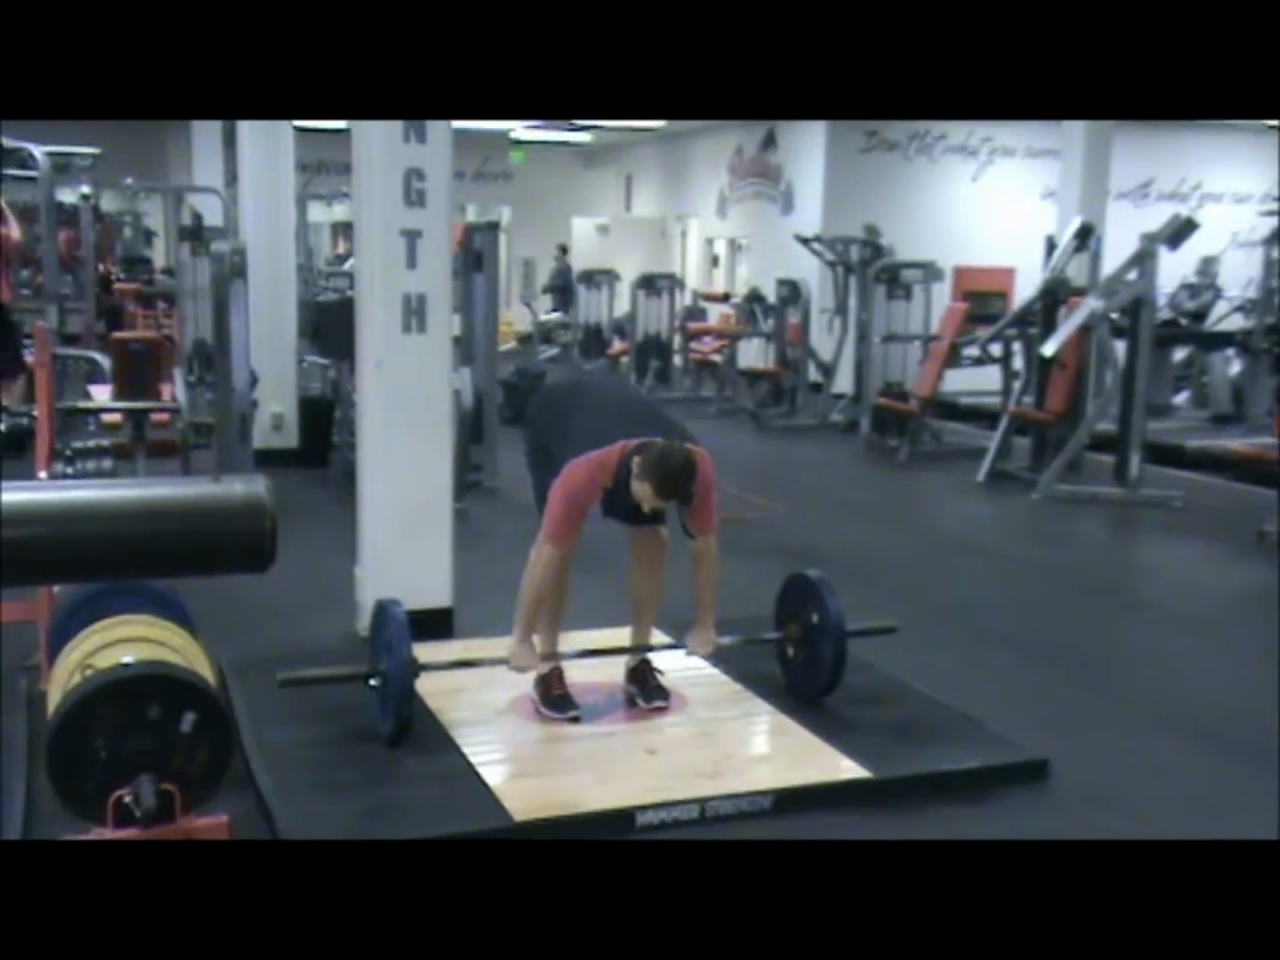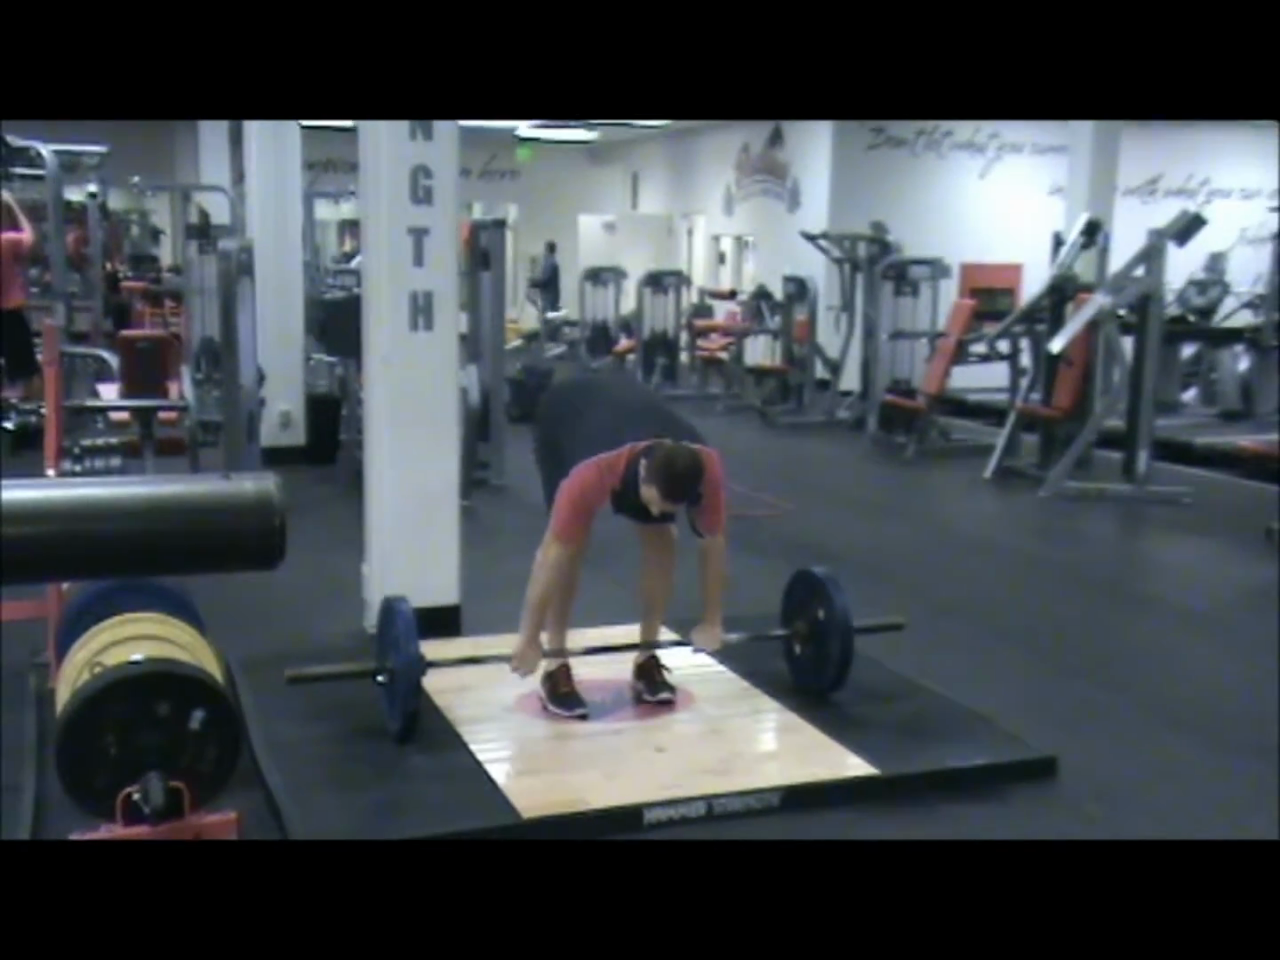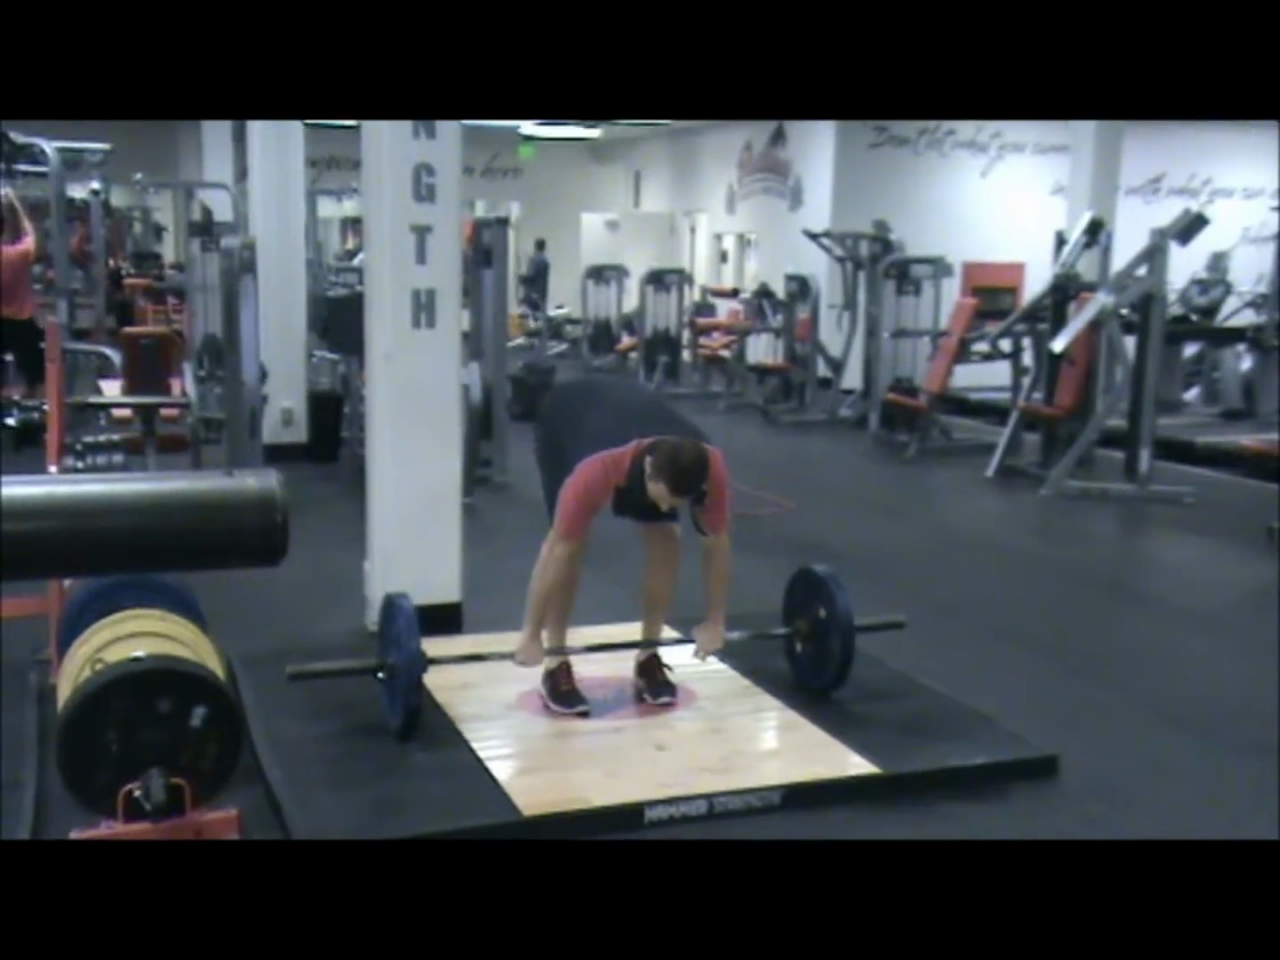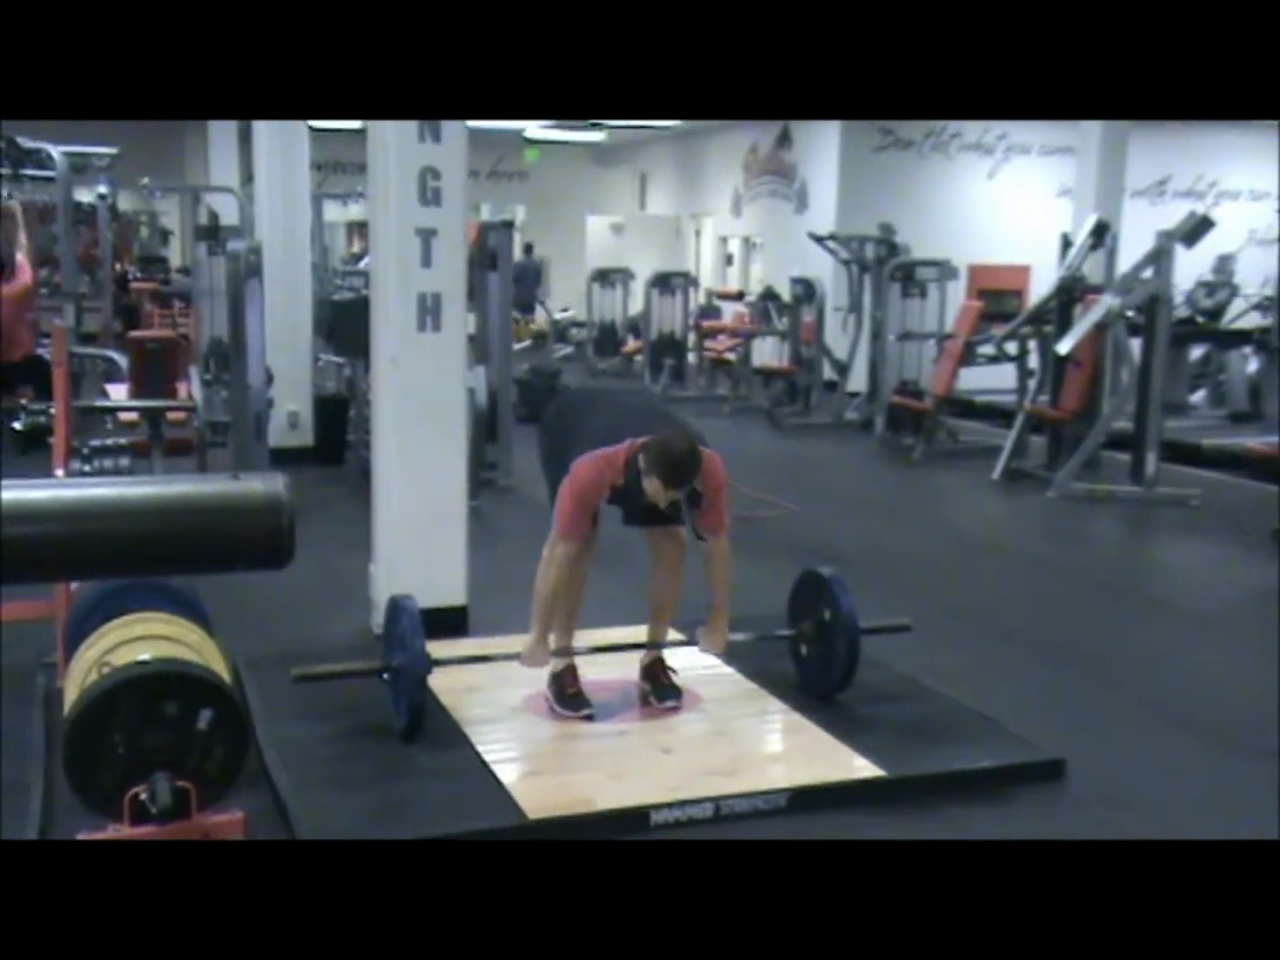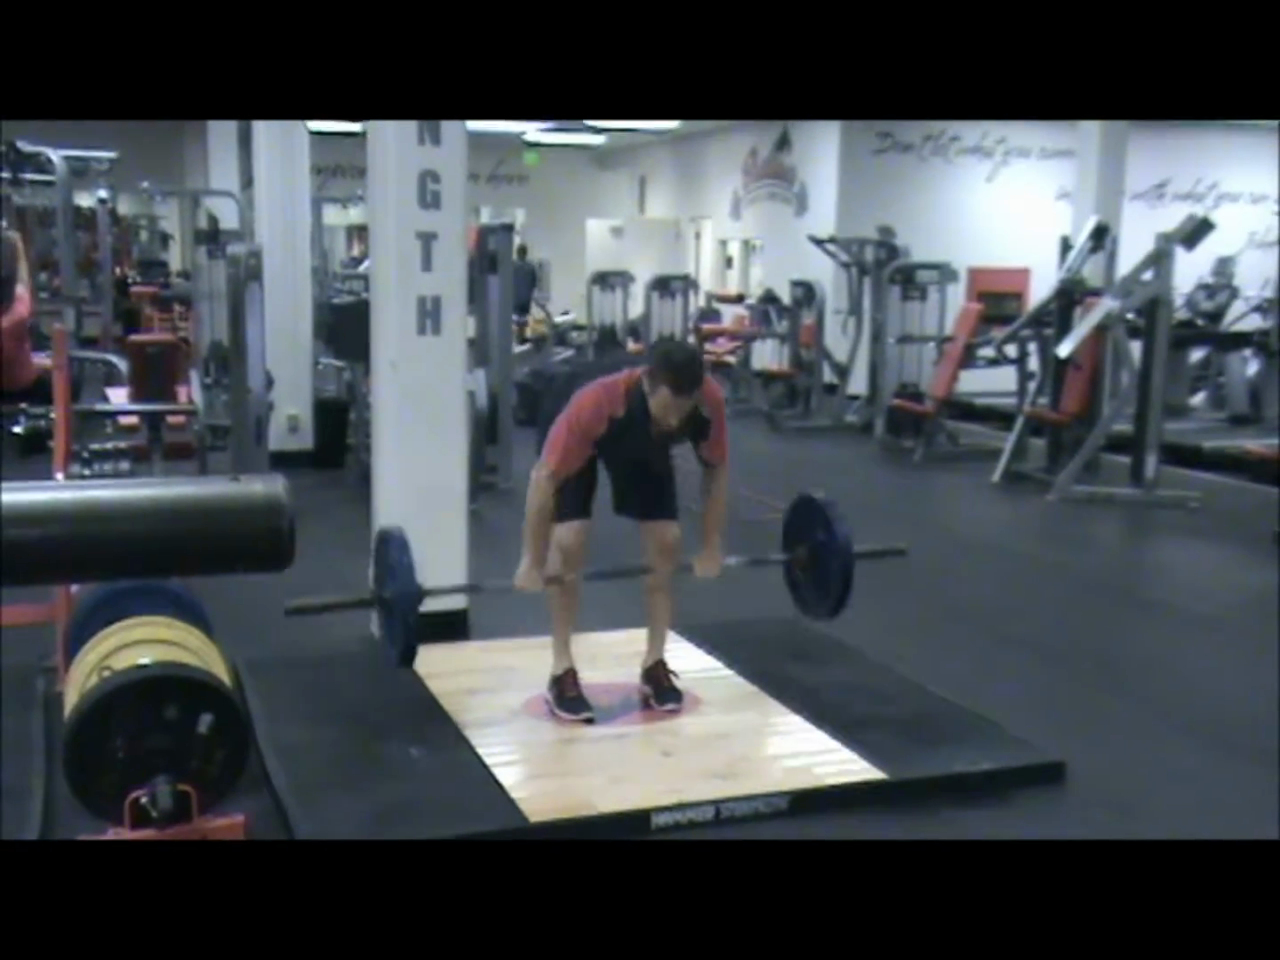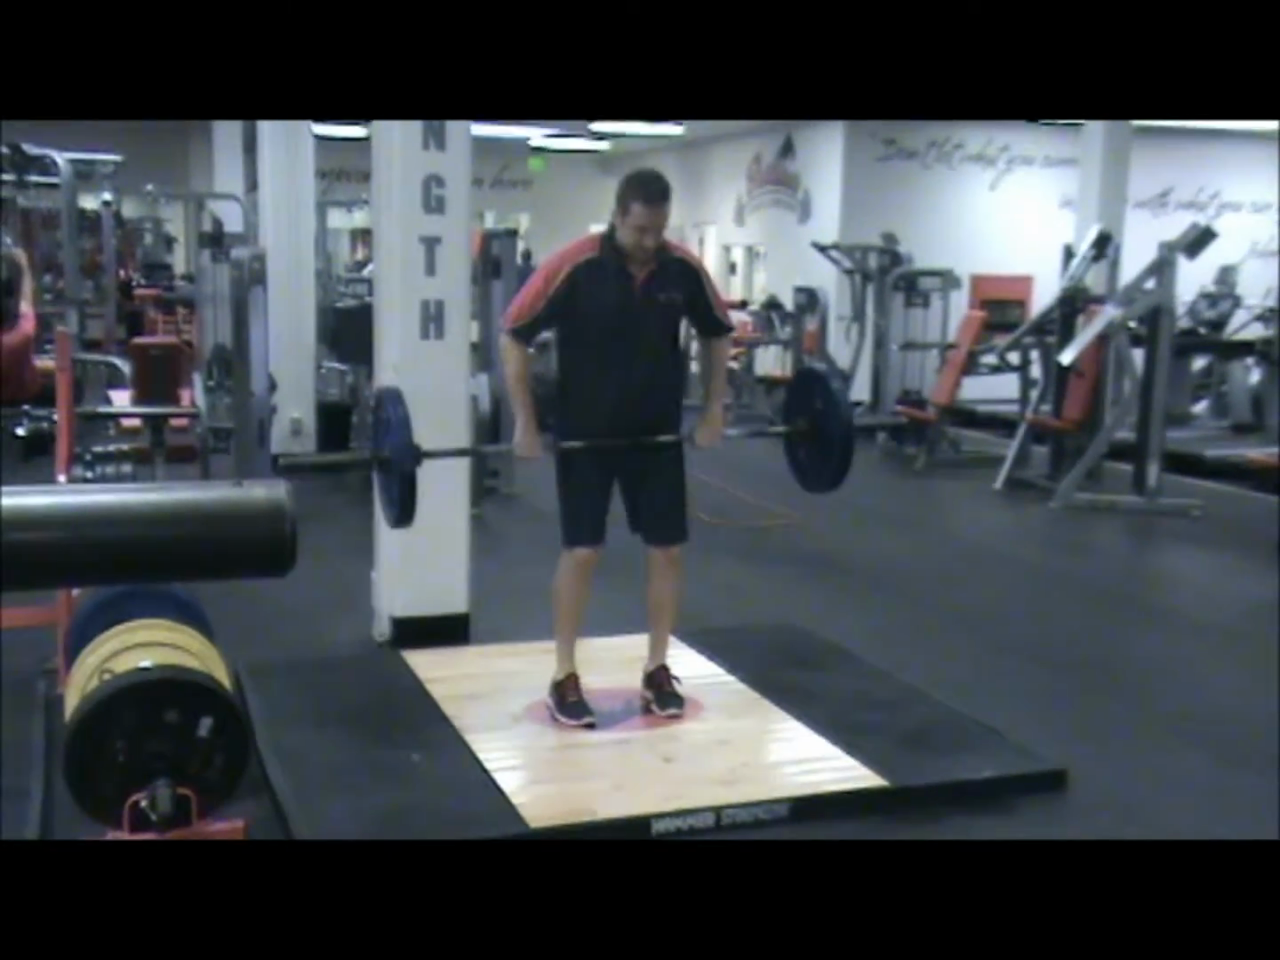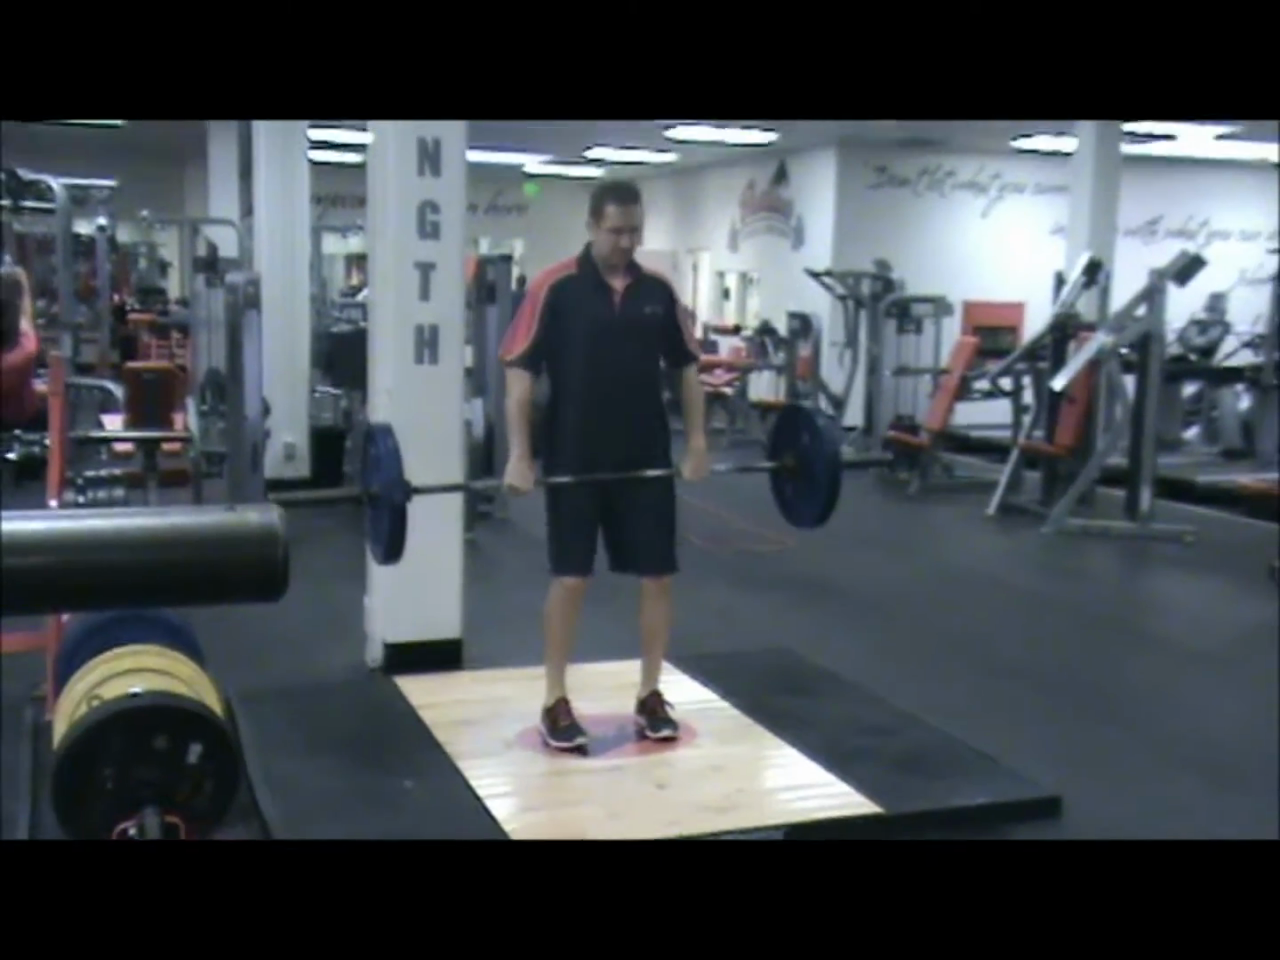
dt=0.4s
person 1, frame 1
left shoulder: (697, 468)
right shoulder: (585, 471)
left elbow: (705, 542)
right elbow: (546, 553)
left wrist: (705, 625)
right wrist: (521, 639)
left knee: (654, 542)
right knee: (562, 546)
left ankle: (638, 663)
right ankle: (548, 672)
person 1, frame 2
left shoulder: (706, 468)
right shoulder: (594, 472)
left elbow: (713, 541)
right elbow: (552, 553)
left wrist: (712, 622)
right wrist: (528, 640)
left knee: (663, 540)
right knee: (571, 545)
left ankle: (647, 660)
right ankle: (555, 669)
person 1, frame 3
left shoulder: (711, 468)
right shoulder: (597, 470)
left elbow: (717, 540)
right elbow: (556, 550)
left wrist: (715, 621)
right wrist: (531, 636)
left knee: (666, 539)
right knee: (571, 544)
left ankle: (648, 658)
right ankle: (555, 668)
person 1, frame 4
left shoulder: (708, 470)
right shoulder: (592, 470)
left elbow: (717, 542)
right elbow: (557, 551)
left wrist: (718, 622)
right wrist: (538, 636)
right hip: (566, 427)
left knee: (673, 543)
right knee: (578, 546)
left ankle: (653, 662)
right ankle: (562, 670)
person 1, frame 5
left shoulder: (709, 402)
right shoulder: (593, 404)
left elbow: (717, 470)
right elbow: (545, 477)
left wrist: (711, 546)
right wrist: (532, 561)
left hip: (644, 450)
right hip: (585, 438)
left knee: (666, 540)
right knee: (570, 539)
left ankle: (654, 667)
right ankle: (562, 673)
person 1, frame 6
left shoulder: (685, 269)
right shoulder: (572, 265)
left elbow: (717, 333)
right elbow: (512, 335)
left wrist: (714, 409)
right wrist: (525, 424)
left hip: (658, 431)
right hip: (584, 432)
left knee: (668, 551)
right knee: (581, 553)
left ankle: (656, 671)
right ankle: (564, 678)
person 1, frame 7
left shoulder: (658, 291)
right shoulder: (554, 287)
left elbow: (685, 365)
right elbow: (520, 369)
left wrist: (696, 439)
right wrist: (519, 455)
left hip: (646, 459)
right hip: (573, 460)
left knee: (658, 578)
right knee: (570, 579)
left ankle: (649, 697)
right ankle: (555, 702)
